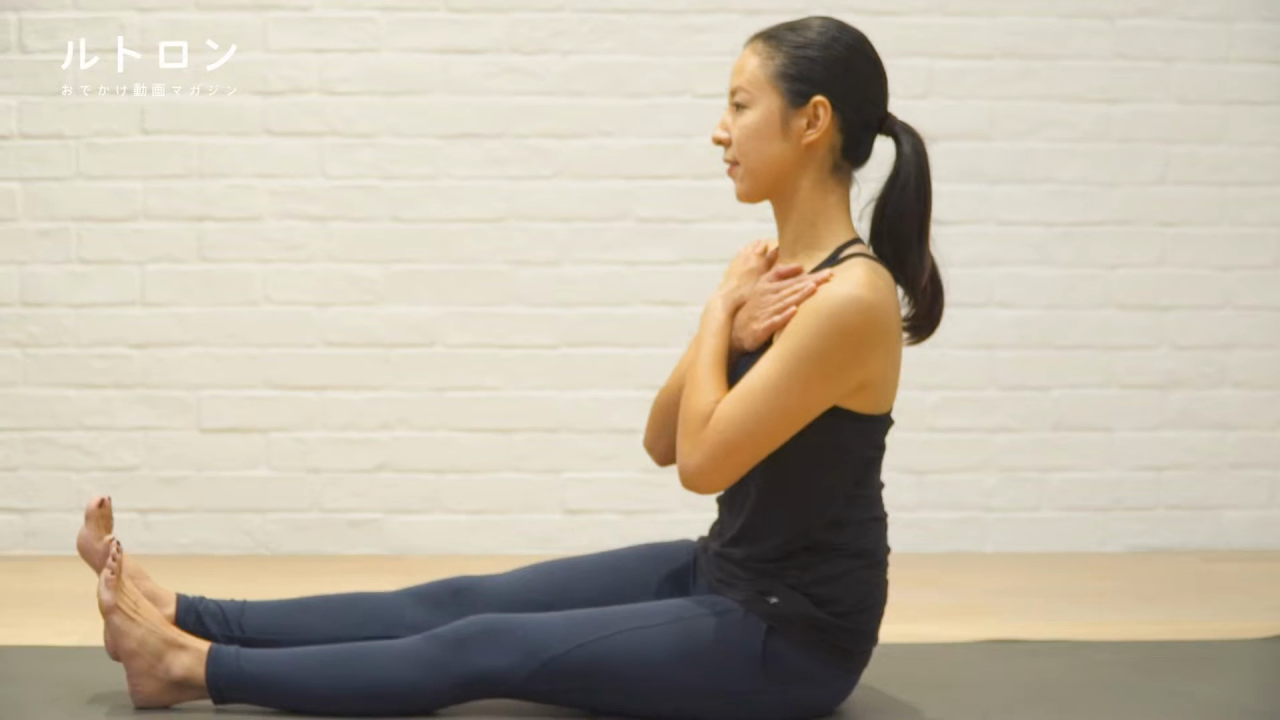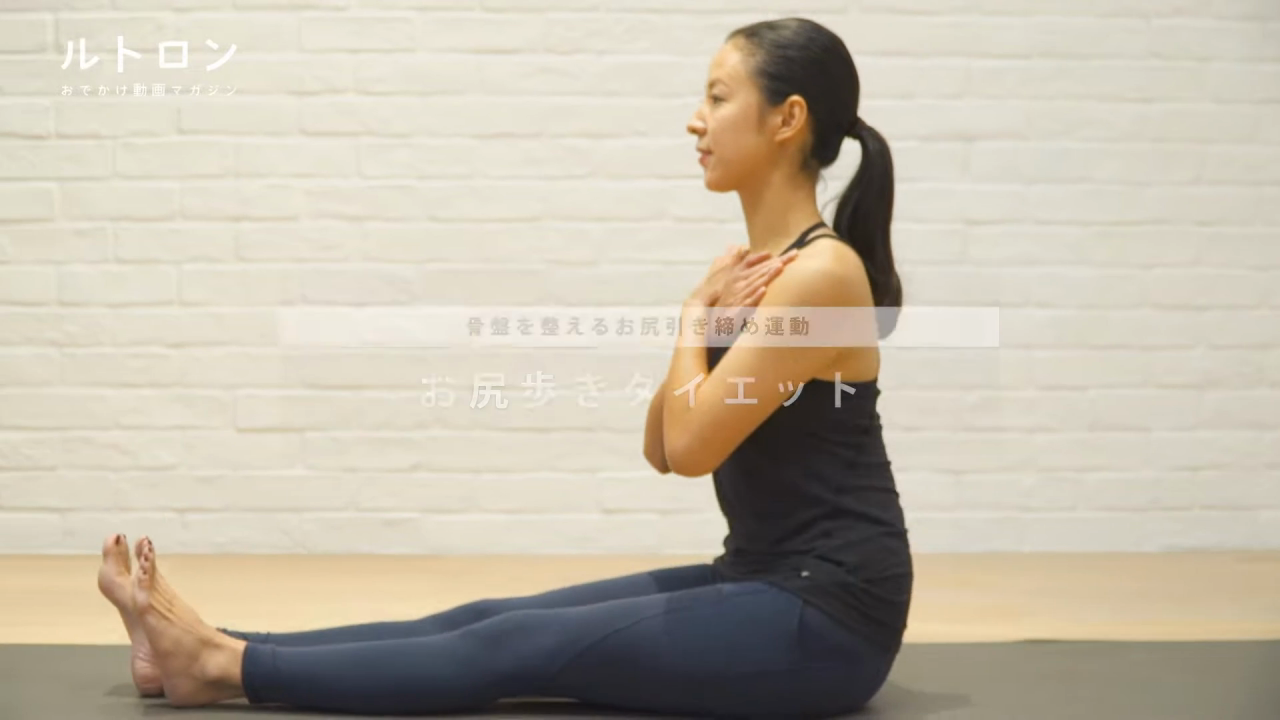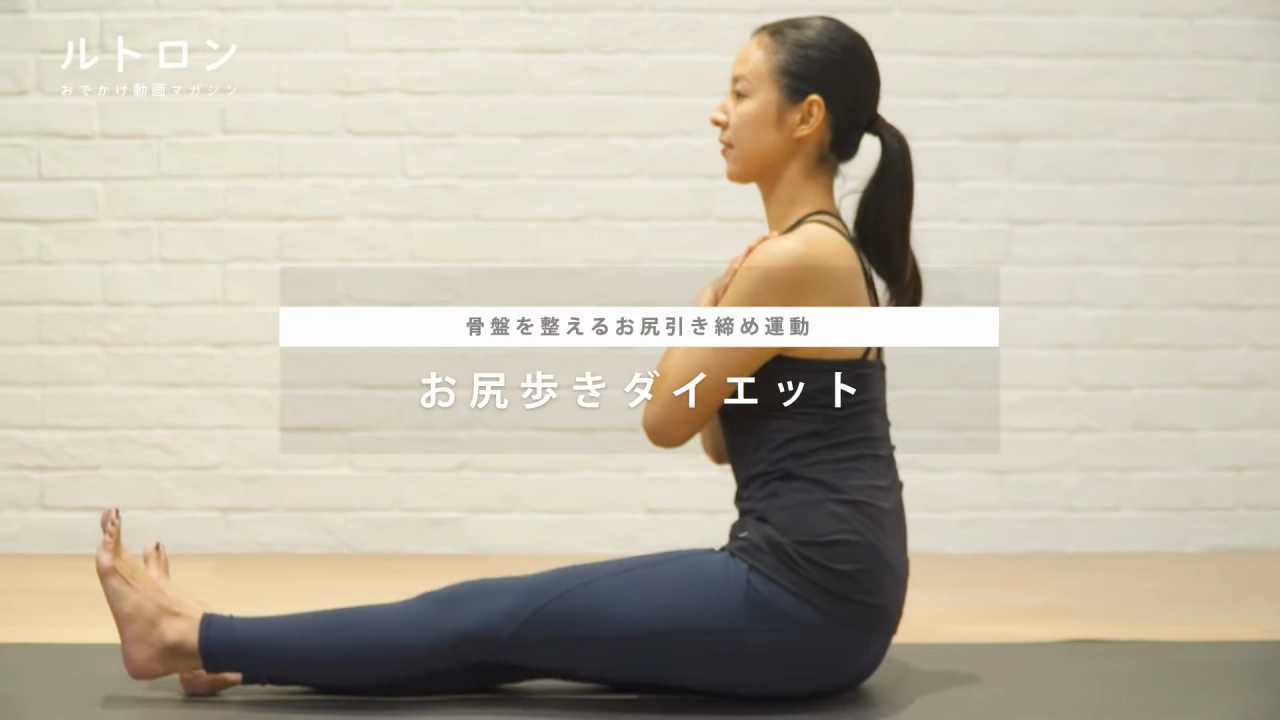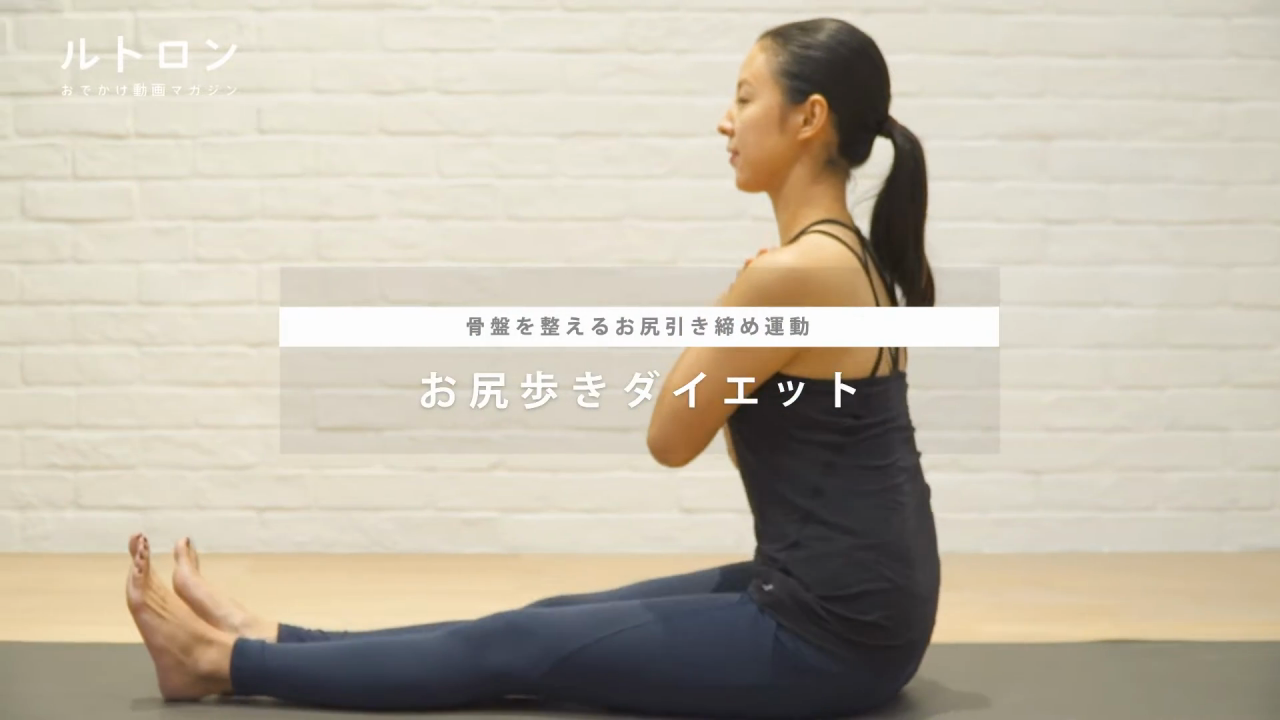
dt=0.5s
person 1, frame 1
left shoulder: (852, 299)
right shoulder: (772, 269)
left elbow: (702, 462)
right elbow: (661, 443)
left wrist: (719, 315)
right wrist: (730, 328)
left hip: (793, 638)
right hip: (726, 579)
left knee: (485, 649)
right knee: (463, 603)
right ankle: (185, 617)
person 1, frame 2
left shoulder: (820, 275)
right shoulder: (755, 267)
left elbow: (689, 449)
right elbow: (662, 447)
left wrist: (694, 316)
right wrist: (712, 326)
left hip: (824, 626)
right hip: (764, 590)
left knee: (521, 648)
right knee: (496, 624)
right ankle: (227, 650)
person 1, frame 3
left shoulder: (797, 258)
right shoulder: (820, 252)
left elbow: (668, 419)
right elbow: (721, 440)
left wrist: (704, 309)
right wrist: (721, 309)
left hip: (799, 596)
right hip: (818, 602)
left knee: (488, 615)
right knee: (517, 635)
person 1, frame 4
left shoulder: (795, 272)
right shoulder: (842, 261)
left elbow: (672, 438)
right elbow: (752, 443)
left hip: (827, 636)
right hip: (851, 609)
left knee: (514, 649)
right knee: (559, 620)
